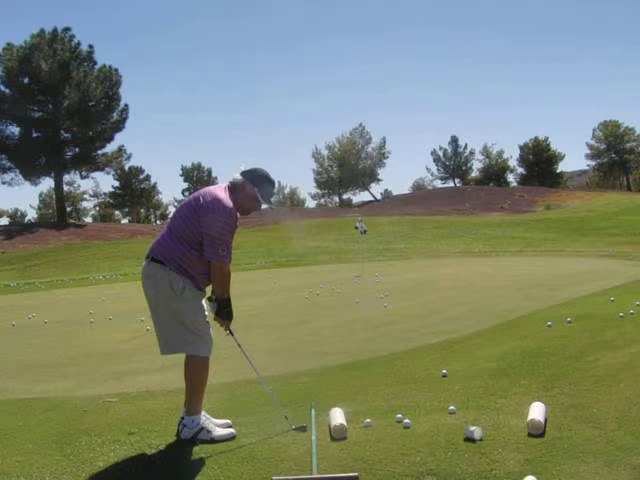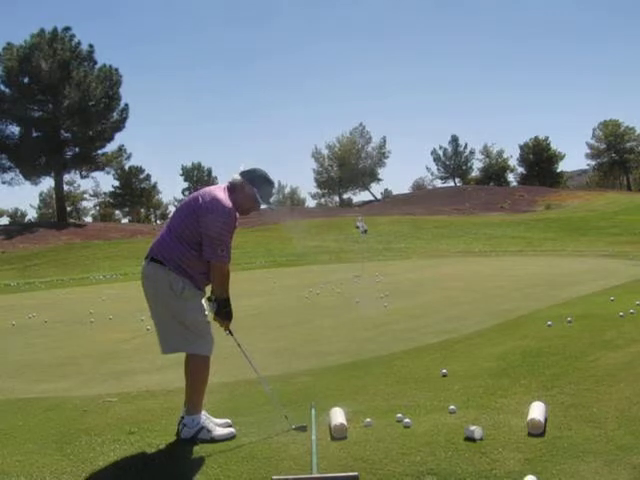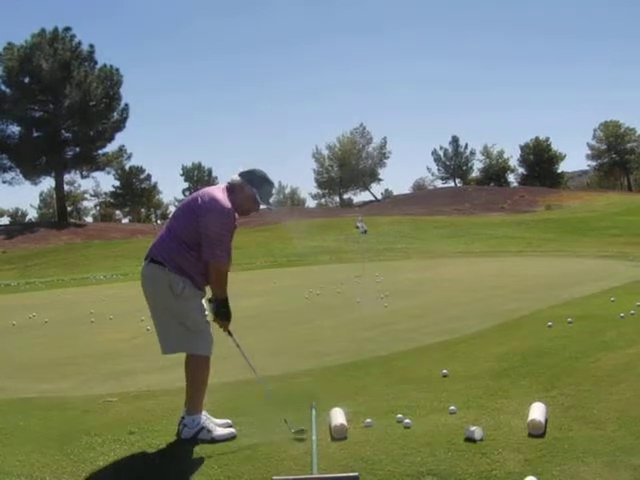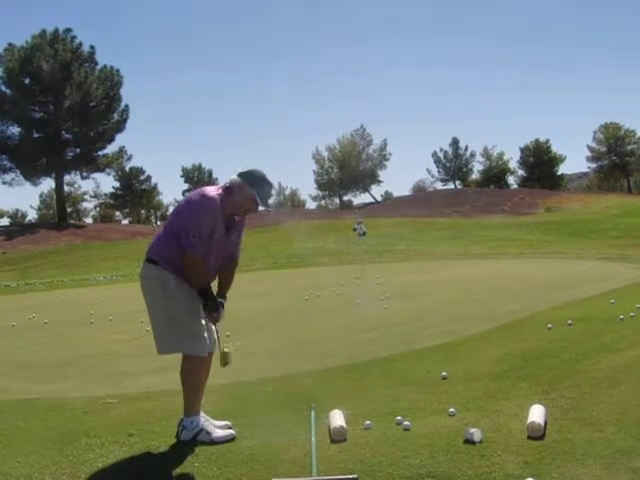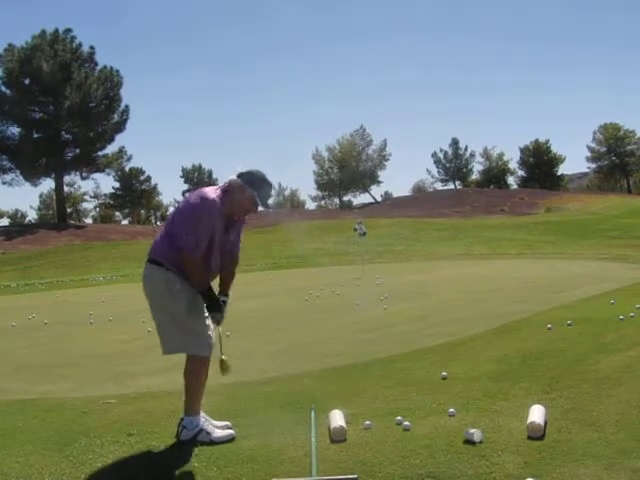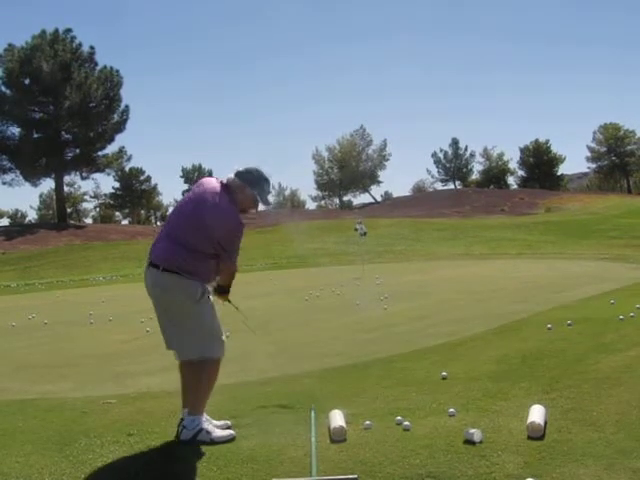
dt=0.3s
person 1, frame 1
left shoulder: (221, 201)
right shoulder: (221, 207)
left elbow: (219, 261)
right elbow: (219, 264)
left wrist: (217, 298)
right wrist: (224, 303)
left hip: (176, 277)
right hip: (170, 277)
left knee: (199, 345)
right knee: (199, 347)
left ankle: (193, 415)
right ankle: (191, 424)
person 1, frame 2
left shoulder: (220, 201)
right shoulder: (221, 208)
left elbow: (217, 261)
right elbow: (218, 264)
left wrist: (217, 298)
right wrist: (223, 303)
left hip: (173, 275)
right hip: (170, 277)
left knee: (198, 345)
right knee: (200, 346)
left ankle: (193, 414)
right ankle: (192, 423)
person 1, frame 3
left shoulder: (226, 208)
right shoulder: (218, 207)
left elbow: (221, 260)
right elbow: (216, 265)
left wrist: (217, 299)
right wrist: (221, 303)
left hip: (177, 277)
right hip: (168, 277)
left knee: (200, 345)
right knee: (200, 347)
left ankle: (193, 414)
right ankle: (192, 423)
person 1, frame 4
left shoulder: (235, 215)
right shoulder: (207, 203)
left elbow: (230, 257)
right elbow: (192, 255)
left wrist: (220, 297)
right wrist: (207, 295)
left hip: (185, 280)
right hip: (165, 277)
left knee: (206, 347)
right knee: (196, 347)
left ankle: (194, 416)
right ankle: (191, 425)
person 1, frame 5
left shoulder: (234, 214)
right shoulder: (207, 204)
left elbow: (230, 257)
right elbow: (190, 256)
left wrist: (221, 296)
right wrist: (209, 296)
left hip: (180, 279)
right hip: (168, 277)
left knee: (202, 346)
right knee: (200, 347)
left ankle: (193, 415)
right ankle: (191, 424)
person 1, frame 6
left shoulder: (208, 186)
right shoulder: (230, 217)
right elbow: (227, 265)
left wrist: (216, 282)
right wrist: (223, 287)
left hip: (160, 275)
right hip: (180, 282)
left knee: (194, 349)
right knee: (211, 350)
left ankle: (191, 415)
right ankle: (192, 424)
